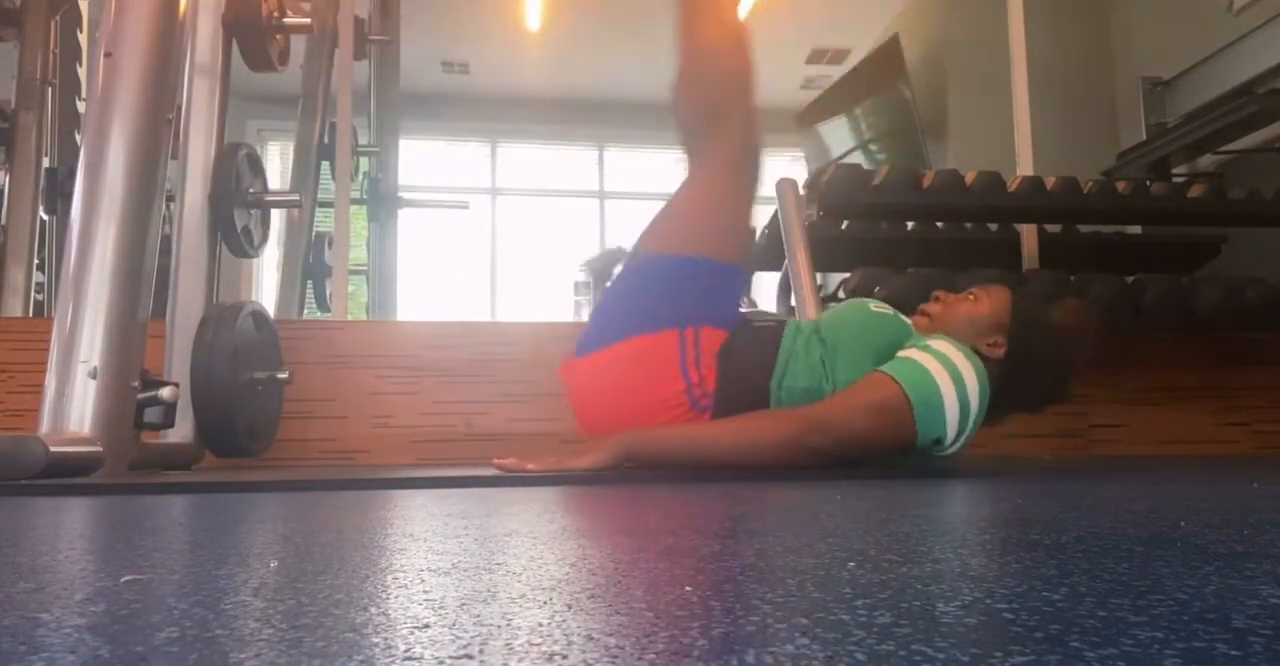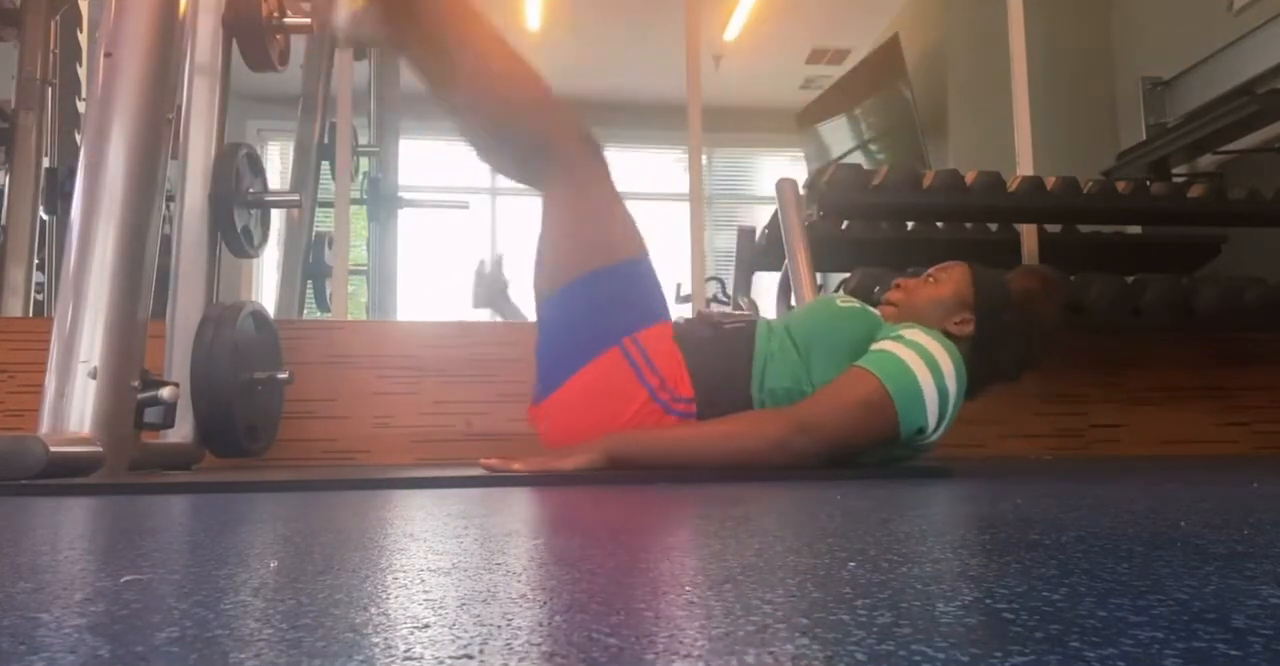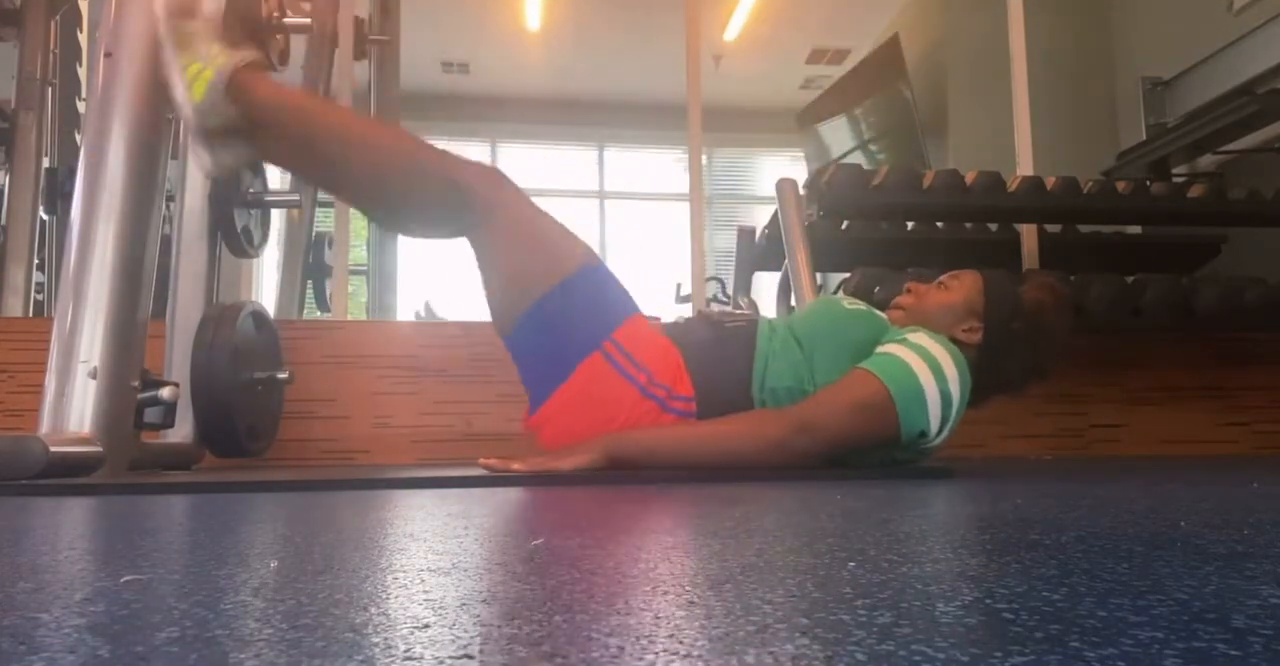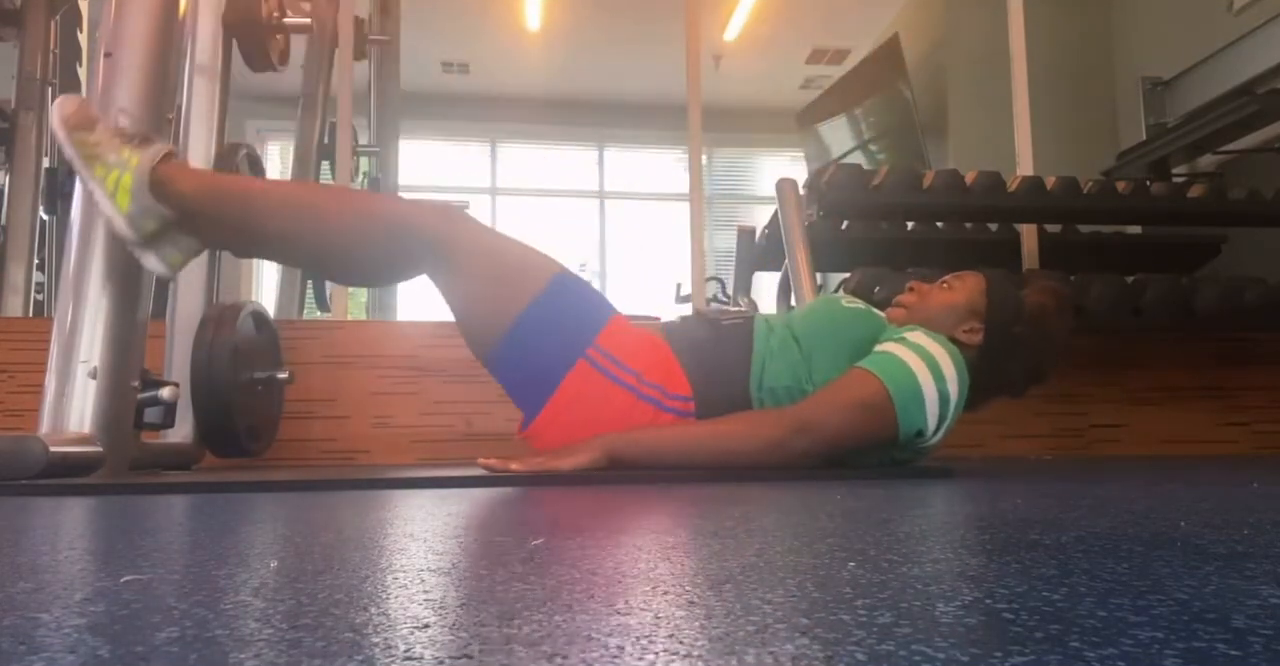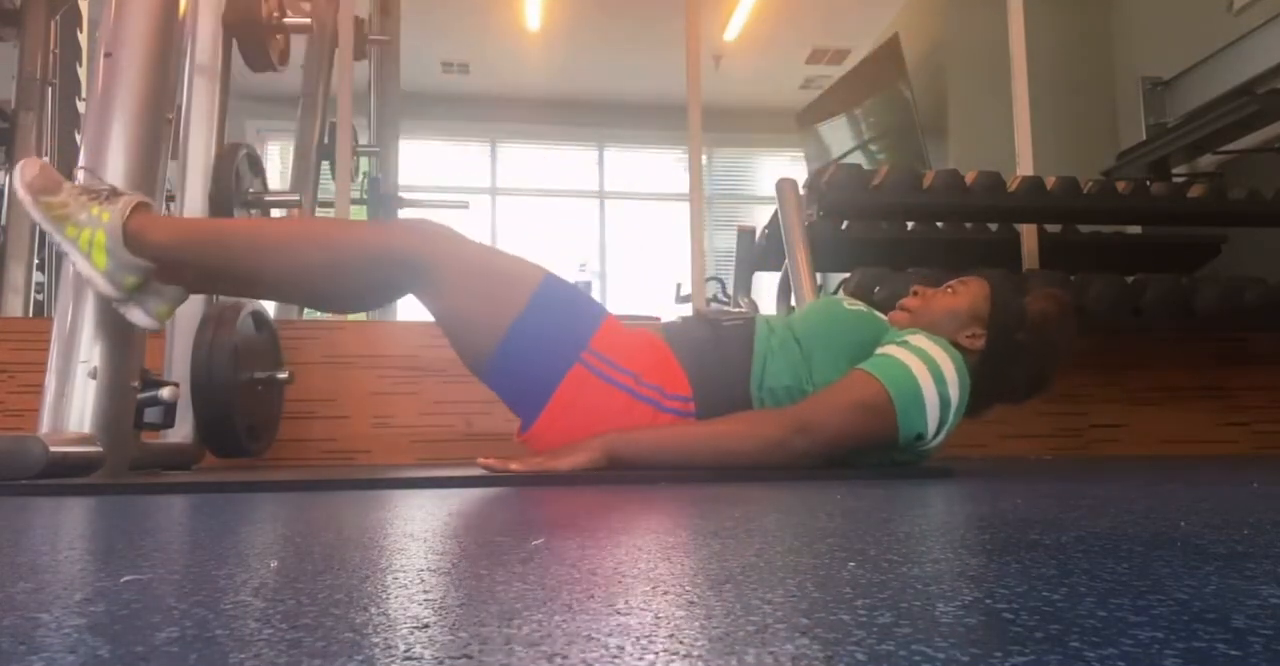
dt=0.3s
person 1, frame 1
left shoulder: (951, 375)
right shoulder: (936, 360)
left elbow: (811, 434)
left wrist: (621, 446)
left hip: (649, 376)
right hip: (673, 369)
left knee: (724, 148)
person 1, frame 2
left shoulder: (926, 362)
right shoulder: (895, 345)
left elbow: (800, 434)
left wrist: (607, 449)
left hip: (639, 401)
right hip: (665, 387)
left knee: (568, 156)
person 1, frame 3
left shoulder: (929, 369)
right shoulder: (896, 349)
left elbow: (798, 434)
left wrist: (608, 447)
left hip: (650, 401)
right hip: (662, 377)
left knee: (481, 193)
right knee: (485, 206)
left ankle: (233, 86)
right ankle: (246, 116)
person 1, frame 4
left shoulder: (926, 366)
right shoulder: (895, 346)
left elbow: (799, 433)
left wrist: (606, 447)
left hip: (648, 396)
right hip: (653, 377)
left knee: (431, 224)
right knee: (436, 232)
left ankle: (163, 186)
right ankle: (175, 201)
person 1, frame 5
left shoulder: (929, 370)
right shoulder: (899, 350)
left elbow: (795, 434)
left wrist: (603, 447)
left hip: (641, 400)
right hip: (648, 377)
left knee: (421, 246)
right knee: (427, 253)
left ankle: (139, 236)
right ankle: (157, 253)
